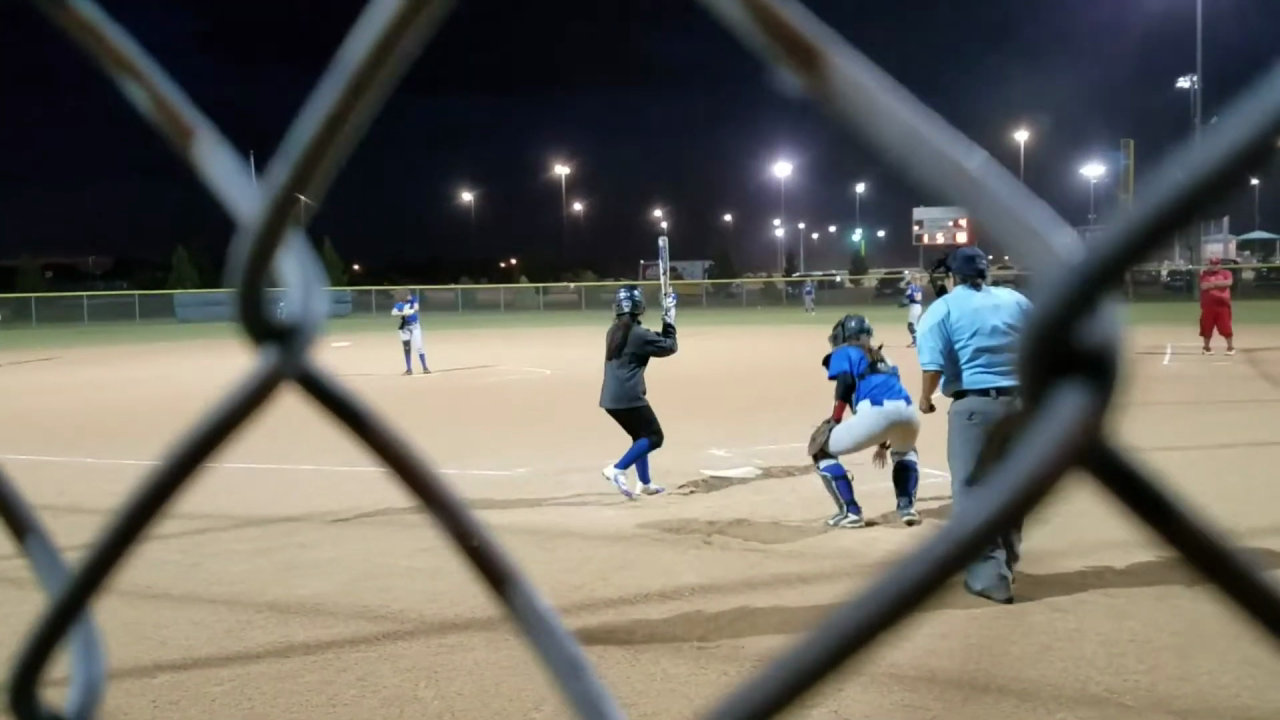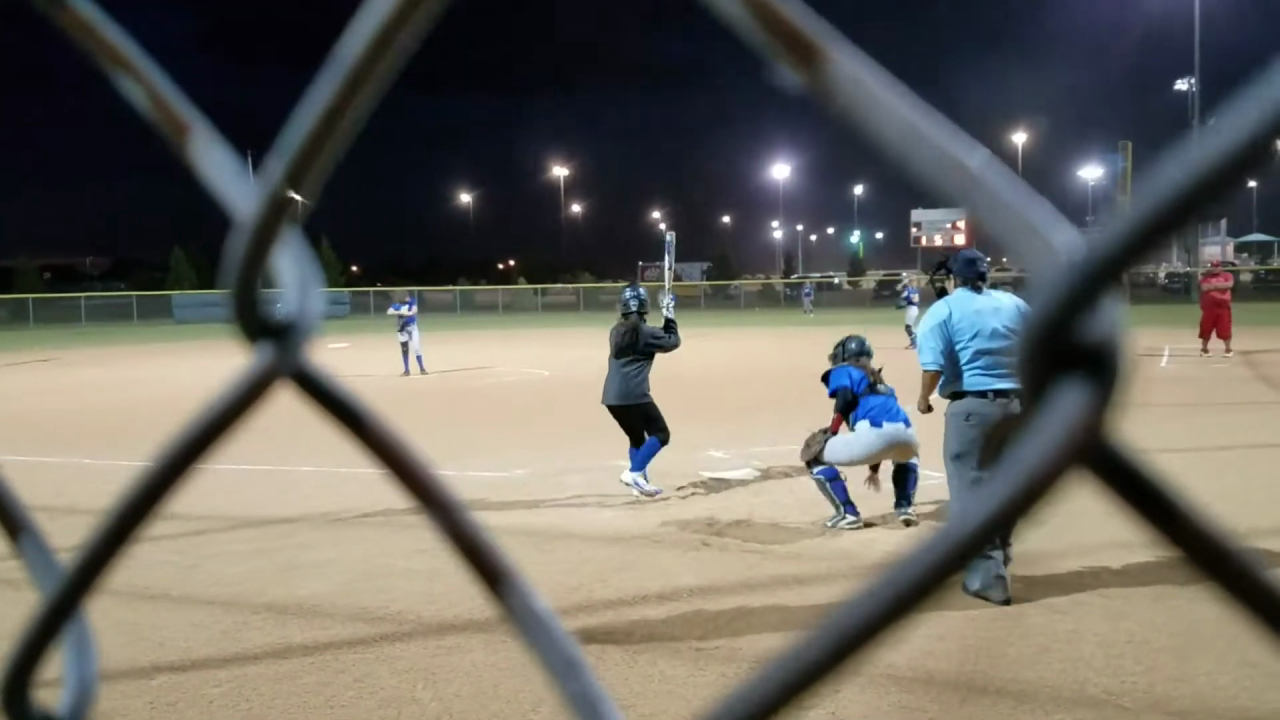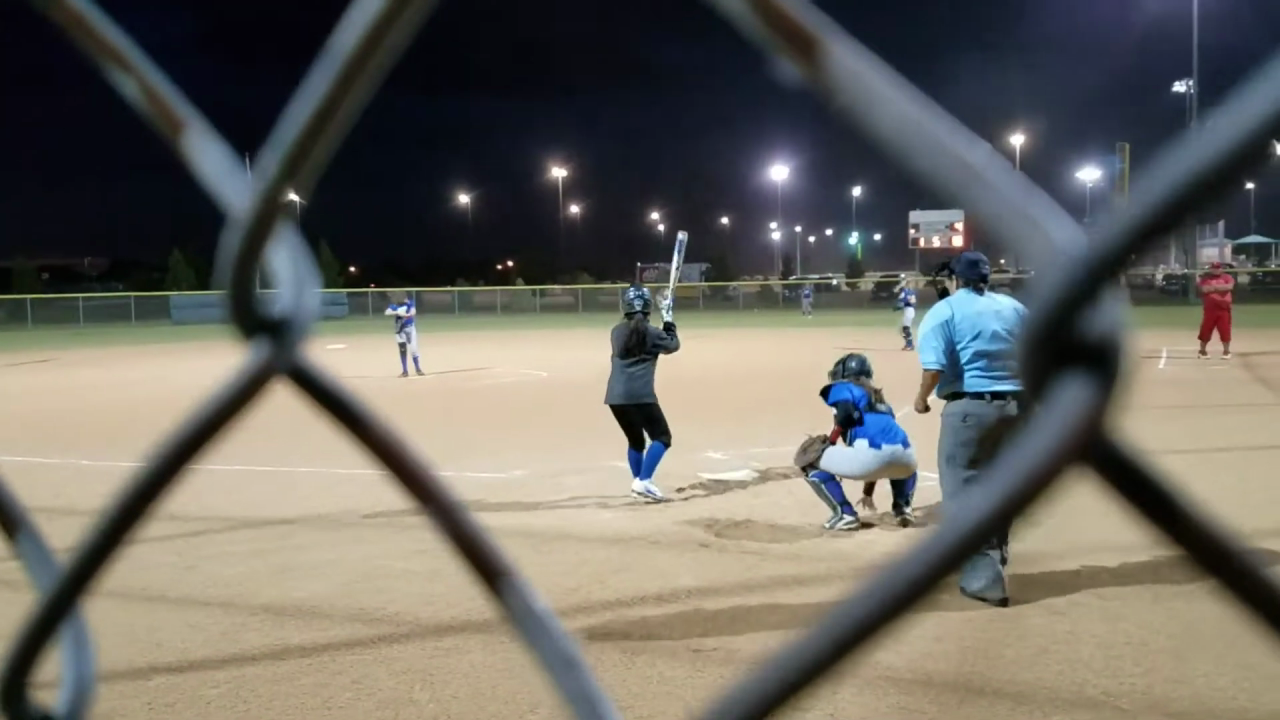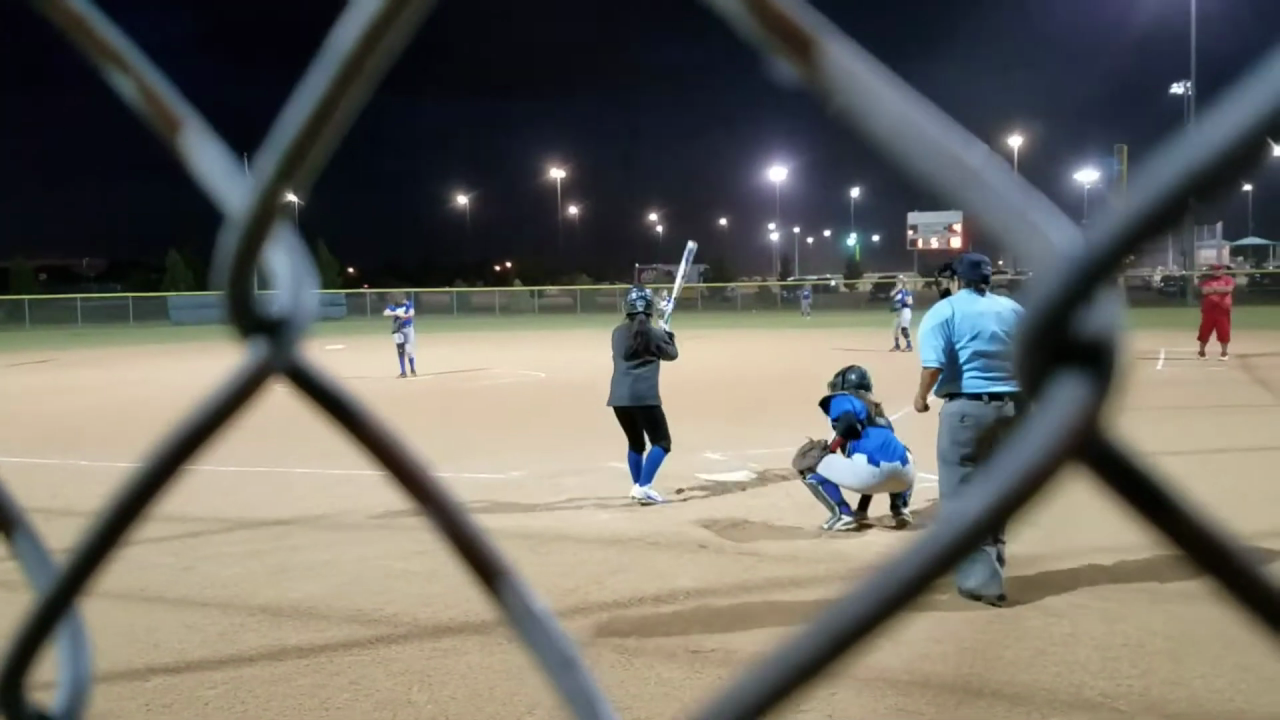
dt=0.1s
person 1, frame 1
left shoulder: (942, 309)
right shoulder: (1017, 300)
left elbow: (933, 366)
left wrist: (925, 398)
left hip: (974, 406)
right hip: (1020, 402)
left knee: (975, 492)
left ankle: (990, 578)
right ankle: (1005, 563)
person 1, frame 2
left shoulder: (943, 310)
right shoulder: (1016, 304)
left elbow: (933, 366)
left wrist: (924, 398)
right wrist: (1025, 396)
left hip: (971, 408)
right hip: (1016, 405)
left knee: (972, 493)
left ankle: (987, 579)
right ankle: (997, 563)
person 1, frame 3
left shoulder: (944, 311)
right shoulder: (1015, 308)
left elbow: (934, 367)
left wrist: (922, 398)
right wrist: (1023, 397)
left hip: (968, 409)
right hip: (1013, 407)
left knee: (966, 492)
left ankle: (984, 579)
right ankle: (994, 565)
person 1, frame 4
left shoulder: (944, 310)
right shoulder: (1015, 310)
left elbow: (933, 365)
left wrist: (921, 396)
right wrist: (1022, 403)
left hip: (966, 409)
right hip: (1010, 408)
left knee: (961, 495)
left ankle: (981, 580)
right ankle: (991, 568)
person 2, frame 1
left shoulder: (614, 332)
right shoulder: (639, 335)
right elbow: (668, 347)
left wrist: (663, 327)
right wrist: (669, 324)
left hip: (611, 397)
right hip: (629, 397)
left knee: (643, 435)
right knee: (654, 437)
left ankle: (645, 484)
right ankle: (617, 469)
person 2, frame 2
left shoulder: (616, 331)
right shoulder: (647, 333)
right elbow: (673, 342)
left wrist: (665, 320)
right wrist: (669, 318)
left hip: (612, 396)
right hip: (634, 395)
left knee: (637, 438)
right knee: (660, 434)
left ankle: (640, 482)
right ankle: (634, 473)
person 2, frame 3
left shoulder: (617, 331)
right shoulder: (651, 333)
right elbow: (673, 345)
right wrist: (668, 322)
left hip: (616, 396)
right hip: (639, 396)
left knee: (636, 440)
right knee: (662, 437)
left ankle: (640, 485)
right ankle: (643, 481)
person 2, frame 4
left shoulder: (618, 332)
right shoulder: (655, 334)
right elbow: (672, 354)
right wrist: (668, 335)
left hip: (619, 398)
right hip: (644, 398)
left knee: (635, 442)
right knee: (661, 442)
left ankle: (638, 486)
right ankle: (643, 487)
person 3, frame 1
left shoulder: (842, 353)
right shoulder: (881, 357)
left elbow: (845, 384)
left wrist: (835, 420)
right wrist: (883, 445)
left hip: (876, 412)
right hip: (907, 412)
left knee: (822, 452)
right knee: (905, 451)
left ankle: (850, 512)
right ankle: (907, 507)
person 3, frame 2
left shoulder: (841, 372)
right shoulder: (878, 379)
left elbow: (845, 398)
left wrist: (831, 430)
right wrist: (874, 468)
left hip: (874, 433)
right hip: (903, 433)
left knee: (813, 456)
right knee: (907, 455)
left ankle: (847, 512)
right ankle: (905, 507)
person 3, frame 3
left shoulder: (841, 387)
right shoulder: (876, 395)
left elbow: (847, 412)
left wrist: (829, 441)
right wrist: (868, 492)
left hip: (872, 452)
right hip: (903, 456)
left knee: (808, 461)
left ankle: (845, 514)
right ankle: (903, 508)
person 3, frame 4
left shoulder: (841, 400)
right shoulder: (876, 410)
left elbow: (848, 423)
left wrist: (830, 448)
right wrist: (862, 507)
left hip: (869, 470)
left knee: (807, 464)
left ankle: (843, 515)
right ankle: (900, 509)
